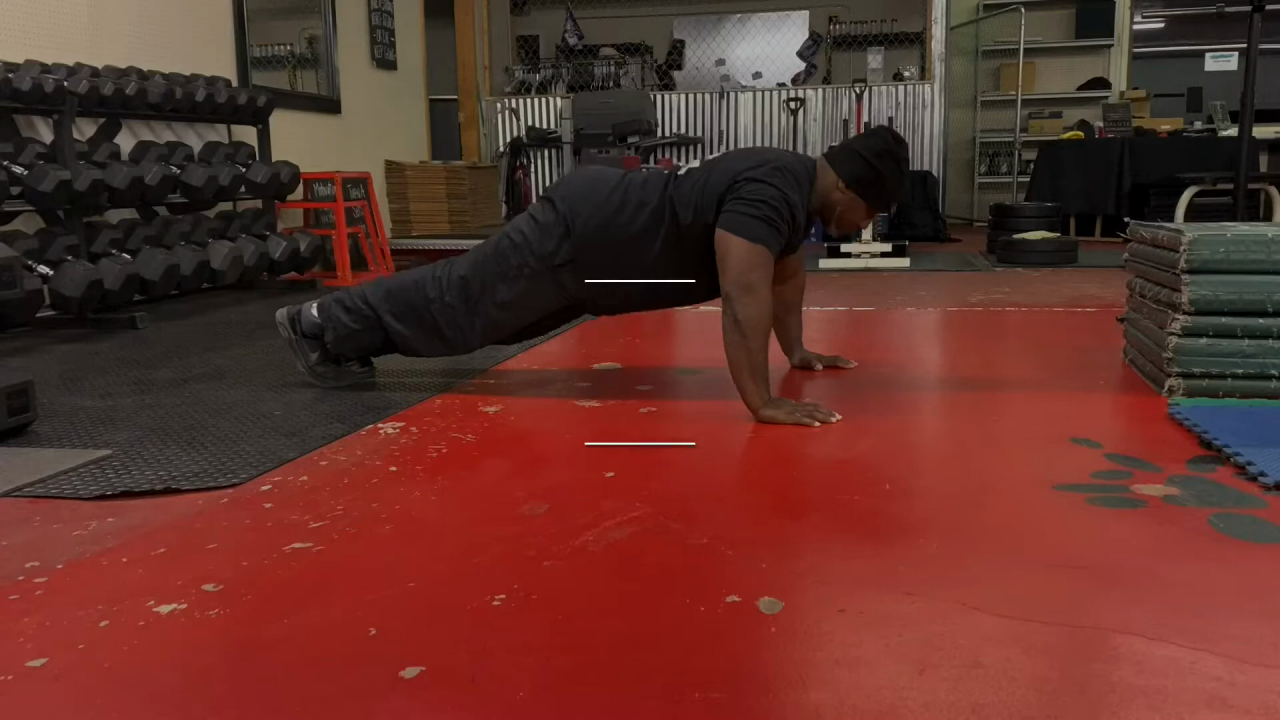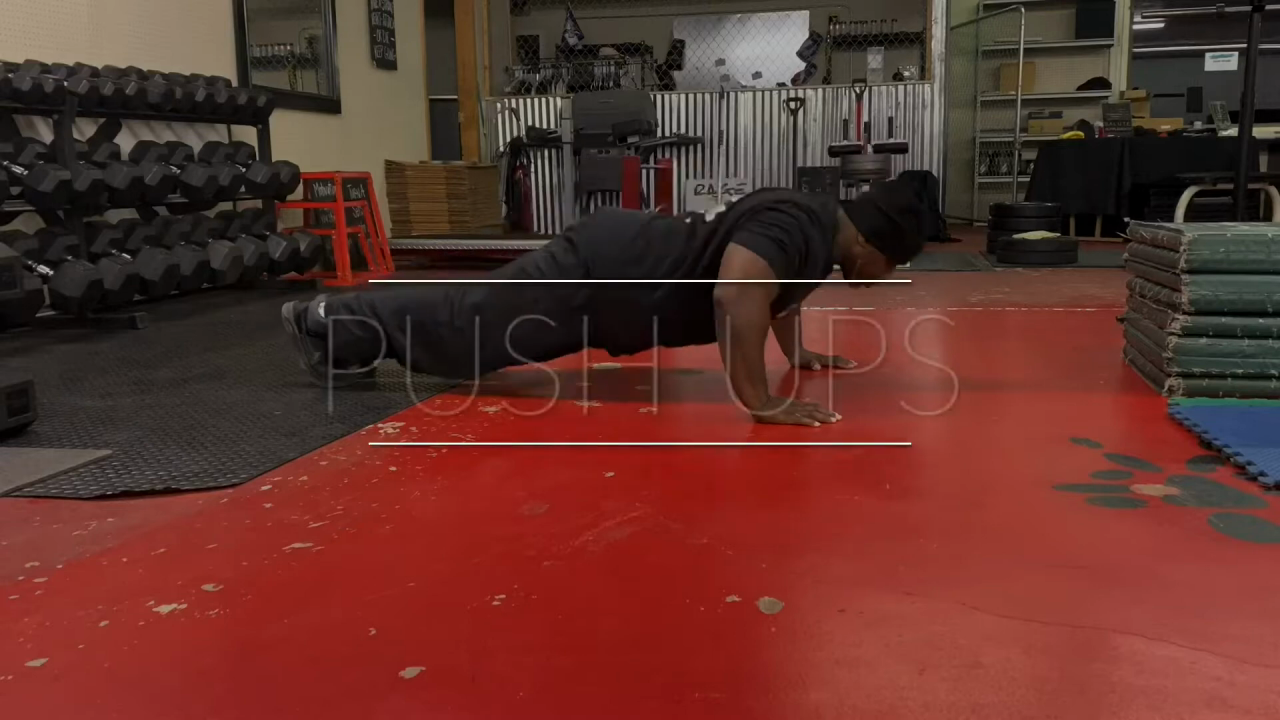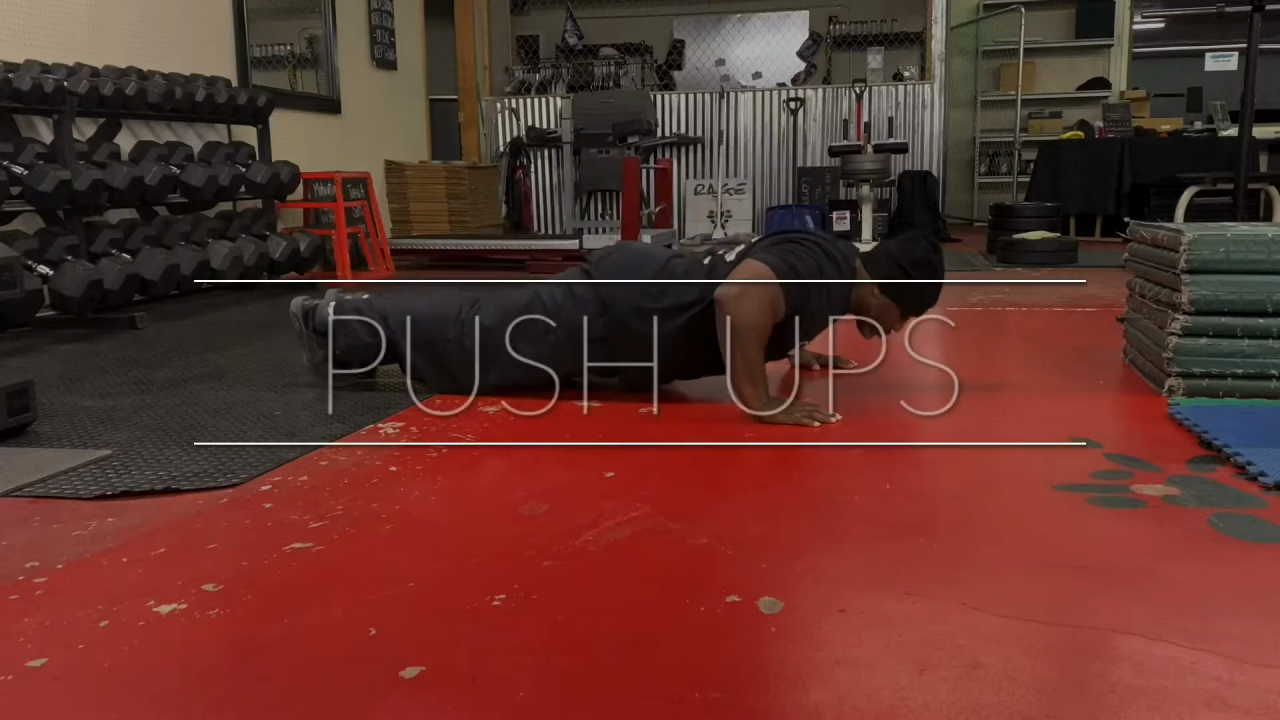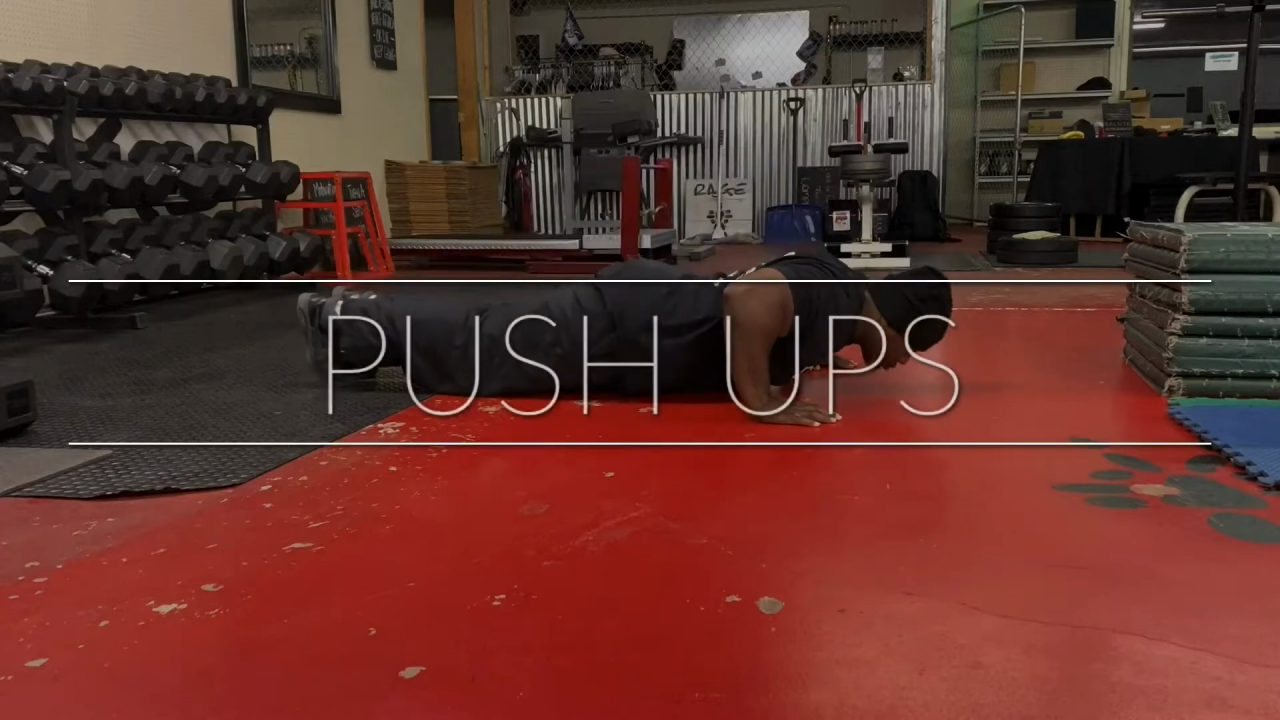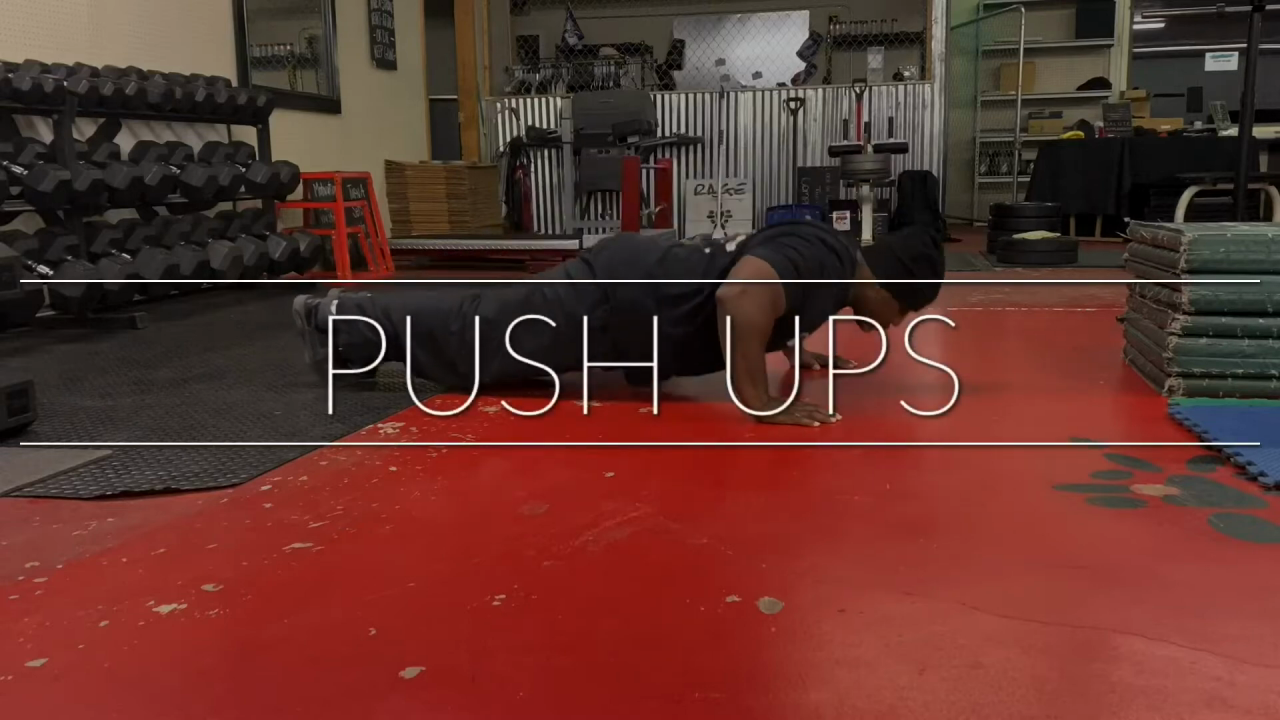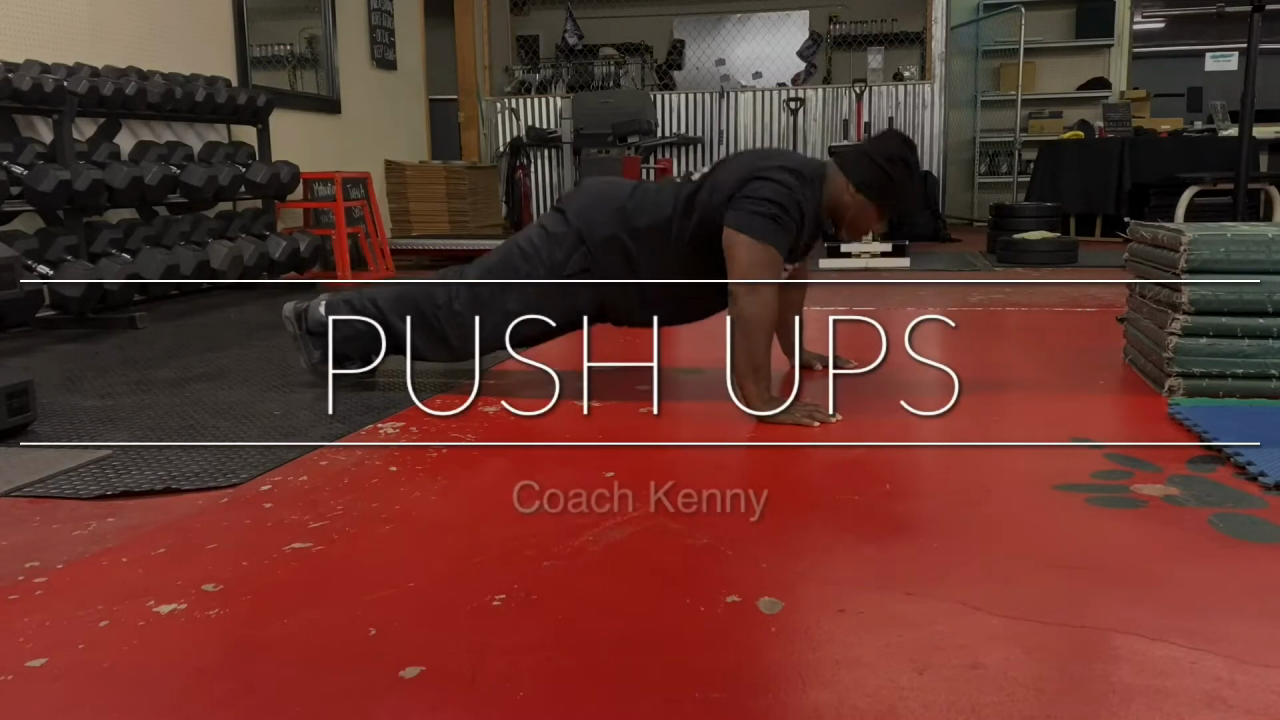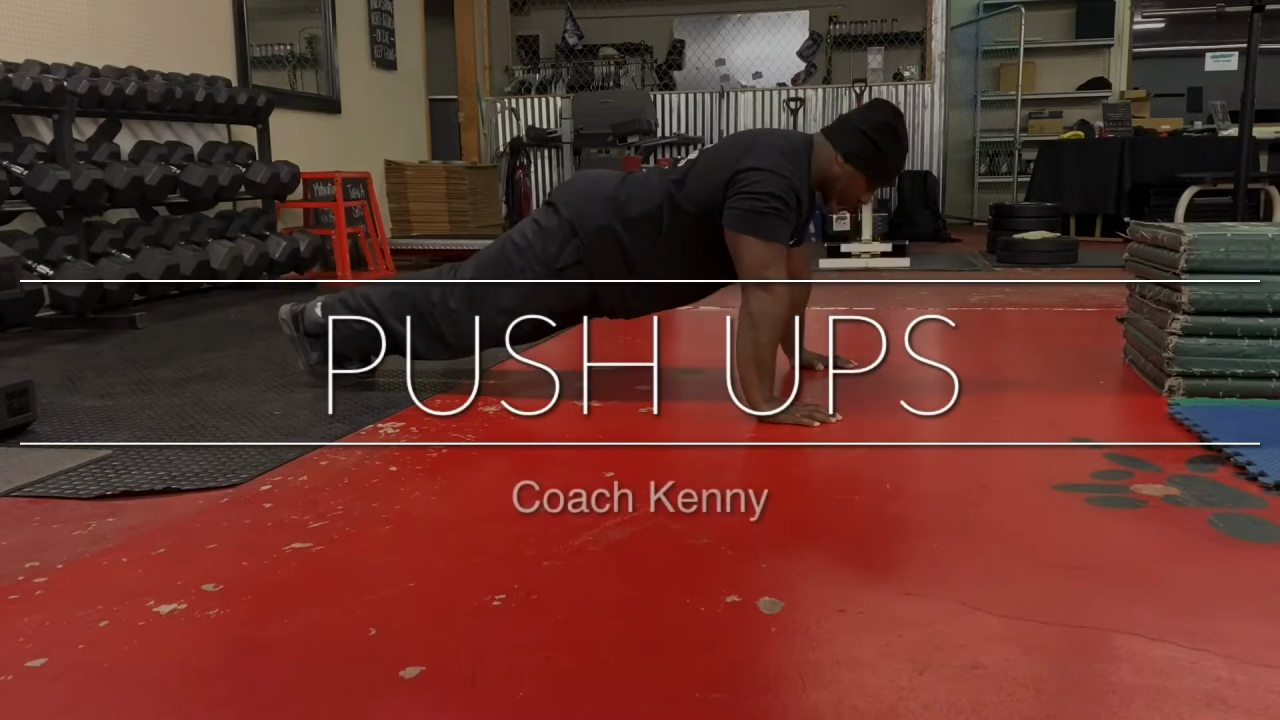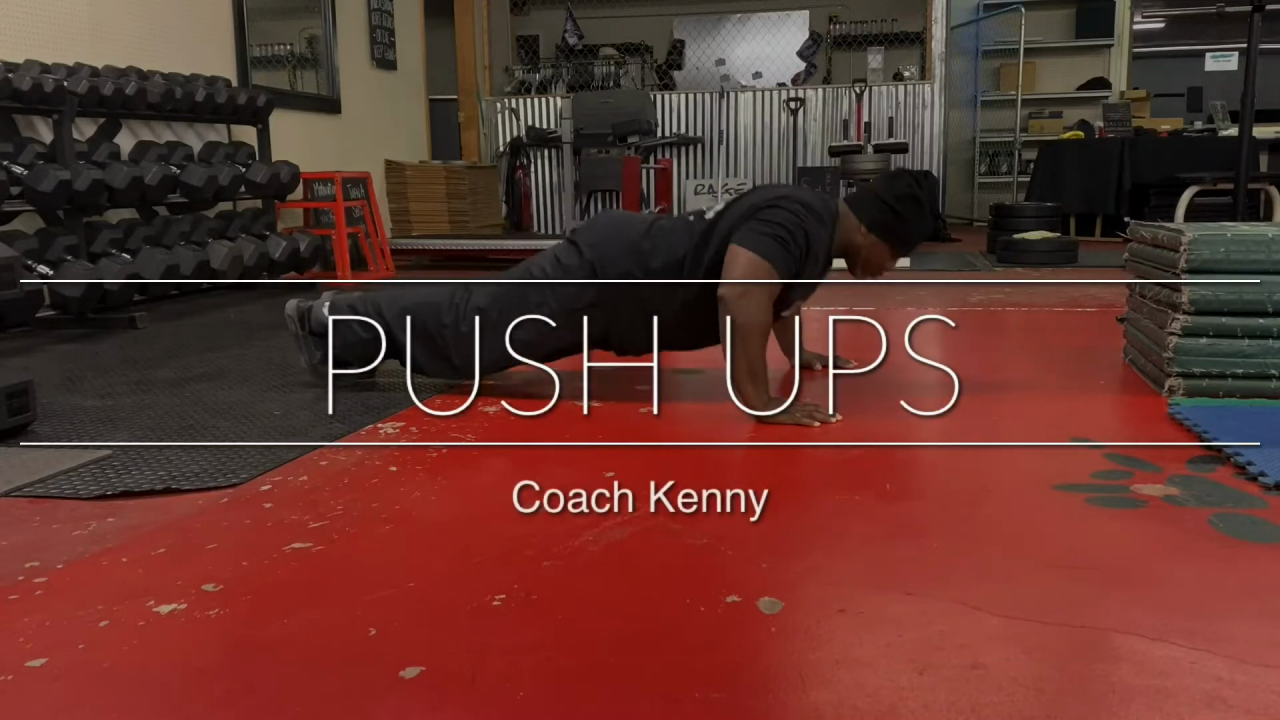
dt=0.3s
person 1, frame 1
left shoulder: (800, 186)
right shoulder: (773, 190)
left elbow: (785, 272)
right elbow: (745, 290)
left wrist: (797, 351)
right wrist: (761, 402)
left hip: (598, 237)
right hip: (579, 235)
left knee: (488, 314)
right knee: (456, 307)
left ankle: (343, 333)
right ankle: (320, 324)
person 1, frame 2
left shoulder: (817, 228)
right shoulder: (802, 231)
left elbow: (770, 283)
right elbow: (735, 297)
left wrist: (795, 351)
right wrist: (760, 403)
left hip: (617, 267)
right hip: (598, 274)
left knee: (478, 318)
right knee: (461, 327)
left ankle: (345, 322)
right ankle: (324, 320)
person 1, frame 3
left shoulder: (834, 263)
right shoulder: (821, 270)
right elbow: (736, 297)
left wrist: (795, 349)
right wrist: (760, 402)
left hip: (633, 291)
right hip: (610, 313)
left knee: (488, 324)
right knee: (473, 343)
left ankle: (357, 313)
right ankle: (334, 320)
person 1, frame 4
left shoulder: (837, 288)
right shoulder: (836, 298)
right elbow: (746, 297)
left wrist: (804, 356)
right wrist: (759, 400)
left hip: (640, 306)
right hip: (617, 332)
left knee: (492, 328)
right knee: (476, 349)
left ankle: (363, 314)
right ankle: (338, 318)
person 1, frame 5
left shoulder: (835, 260)
right shoulder: (822, 266)
right elbow: (739, 294)
left wrist: (795, 349)
right wrist: (757, 399)
left hip: (635, 283)
right hip: (613, 301)
left knee: (484, 323)
right knee: (472, 336)
left ankle: (358, 311)
right ankle: (337, 318)
person 1, frame 6
left shoulder: (808, 190)
right shoulder: (781, 189)
left elbow: (787, 280)
right elbow: (748, 290)
left wrist: (797, 352)
right wrist: (758, 401)
left hip: (612, 248)
right hip: (589, 247)
left knee: (473, 308)
right knee: (460, 313)
left ankle: (343, 319)
right ankle: (326, 322)
person 1, frame 7
left shoulder: (797, 170)
right shoulder: (773, 174)
left elbow: (793, 273)
right elbow: (764, 290)
left wrist: (794, 352)
right wrist: (761, 401)
left hip: (605, 240)
right hip: (585, 240)
left knee: (466, 303)
right knee: (456, 311)
left ankle: (336, 325)
right ankle: (322, 324)
person 1, frame 8
left shoulder: (817, 223)
right shoulder: (802, 227)
left elbow: (770, 280)
right elbow: (738, 292)
left wrist: (795, 350)
right wrist: (759, 401)
left hip: (624, 270)
right hip: (602, 281)
left knee: (481, 319)
right knee: (464, 330)
left ankle: (347, 311)
right ankle: (327, 320)
